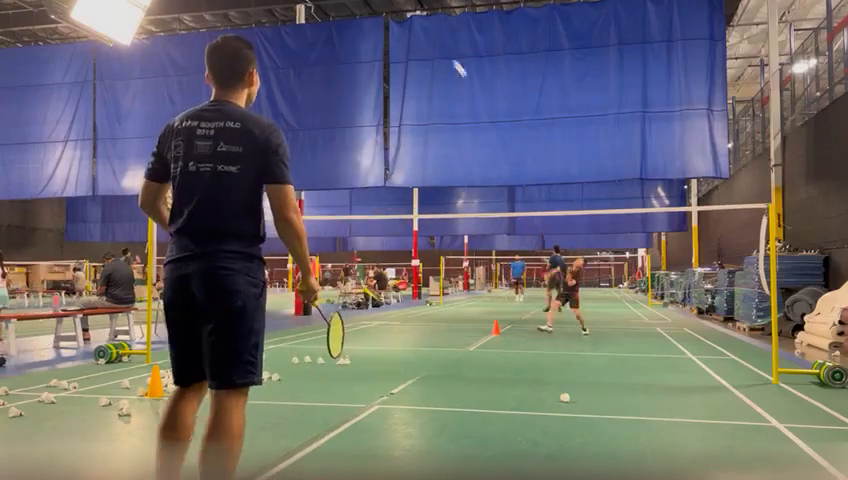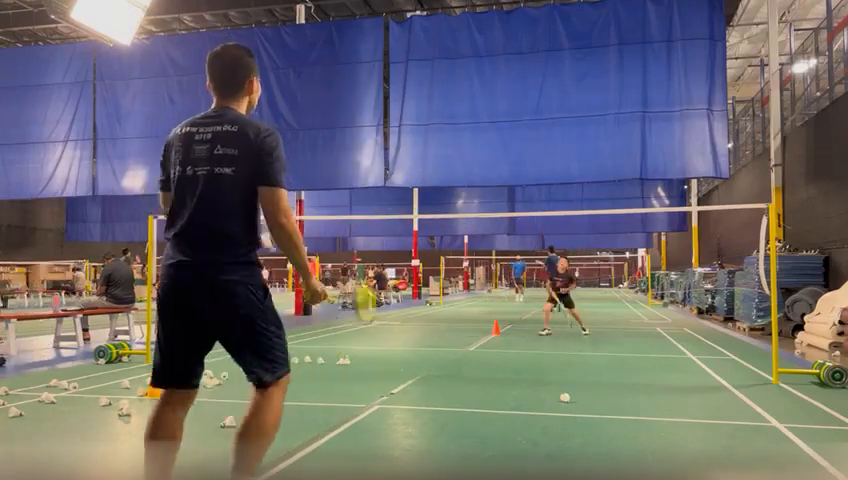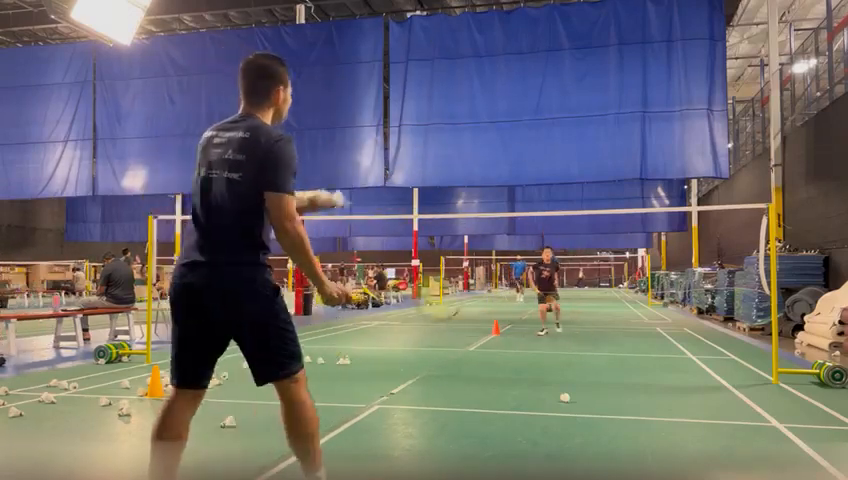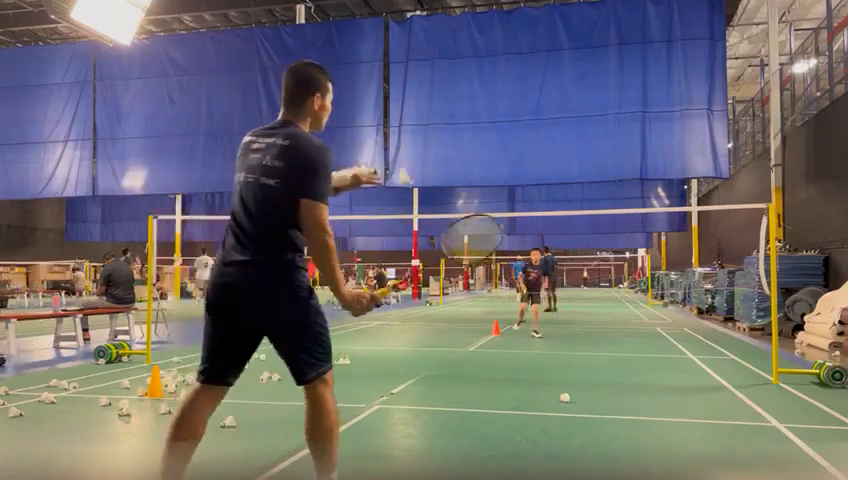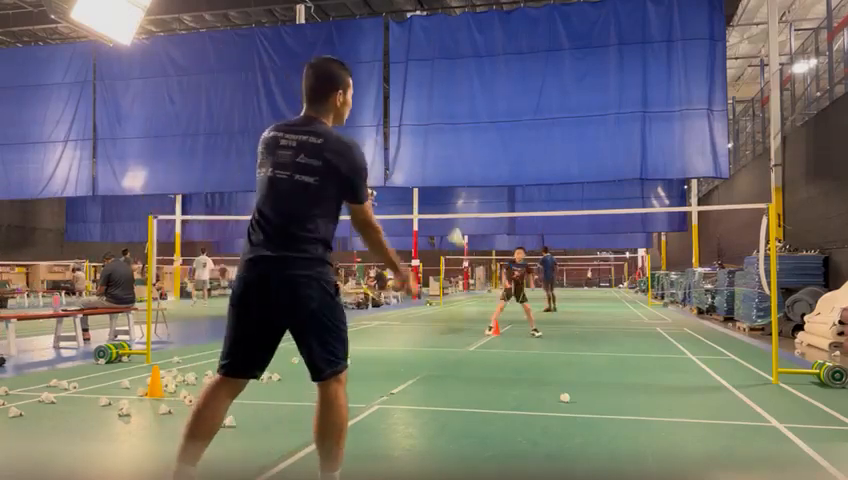
dt=0.2s
person 1, frame 1
left shoulder: (175, 129)
right shoulder: (263, 133)
left elbow: (148, 202)
right elbow: (286, 214)
right wrist: (307, 273)
left hip: (180, 270)
right hip: (234, 272)
left knee: (189, 387)
right knee: (230, 394)
person 1, frame 2
left shoulder: (177, 136)
right shoulder: (260, 137)
right elbow: (279, 218)
right wrist: (308, 277)
left hip: (176, 276)
right hip: (233, 278)
left knee: (175, 394)
right knee: (273, 383)
person 1, frame 3
left shoulder: (210, 137)
right shoulder: (273, 143)
right elbow: (284, 224)
left wrist: (305, 201)
right wrist: (322, 283)
left hip: (190, 277)
right hip: (243, 279)
left knee: (185, 393)
right knee: (292, 382)
person 1, frame 4
left shoulder: (250, 141)
right shoulder: (311, 150)
right elbow: (316, 229)
left wrist: (349, 180)
right wrist: (341, 291)
left hip: (228, 278)
right hip: (278, 281)
left knee: (209, 387)
right knee: (319, 383)
person 1, frame 5
left shoulder: (269, 138)
right shoulder: (344, 150)
right elbow: (365, 224)
right wrist: (399, 270)
left hip: (254, 273)
right hip: (306, 277)
left knee: (228, 379)
right knee: (332, 381)
